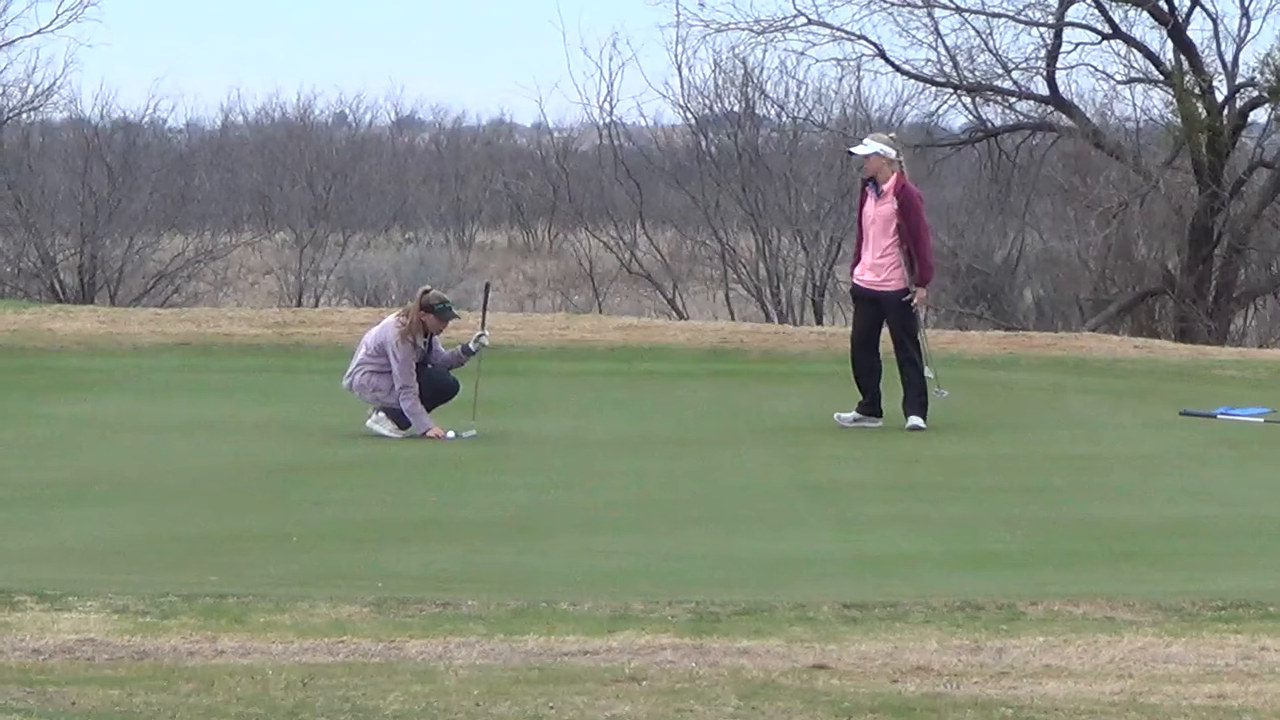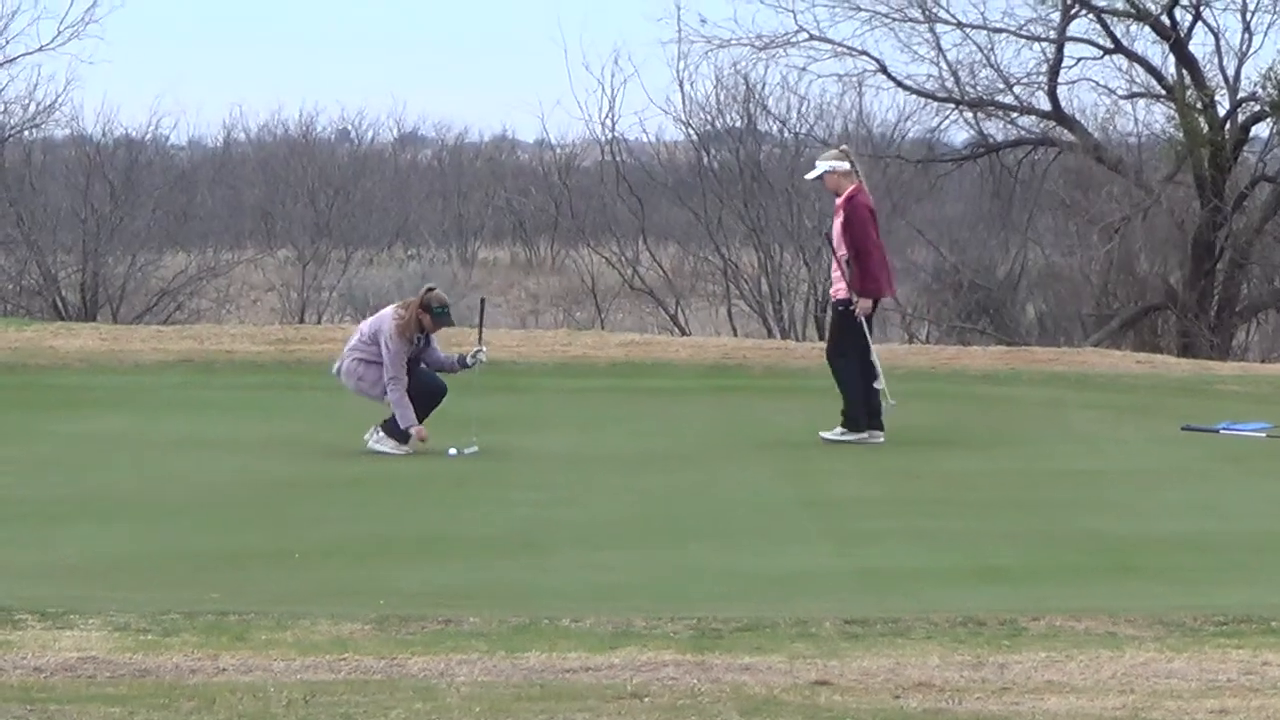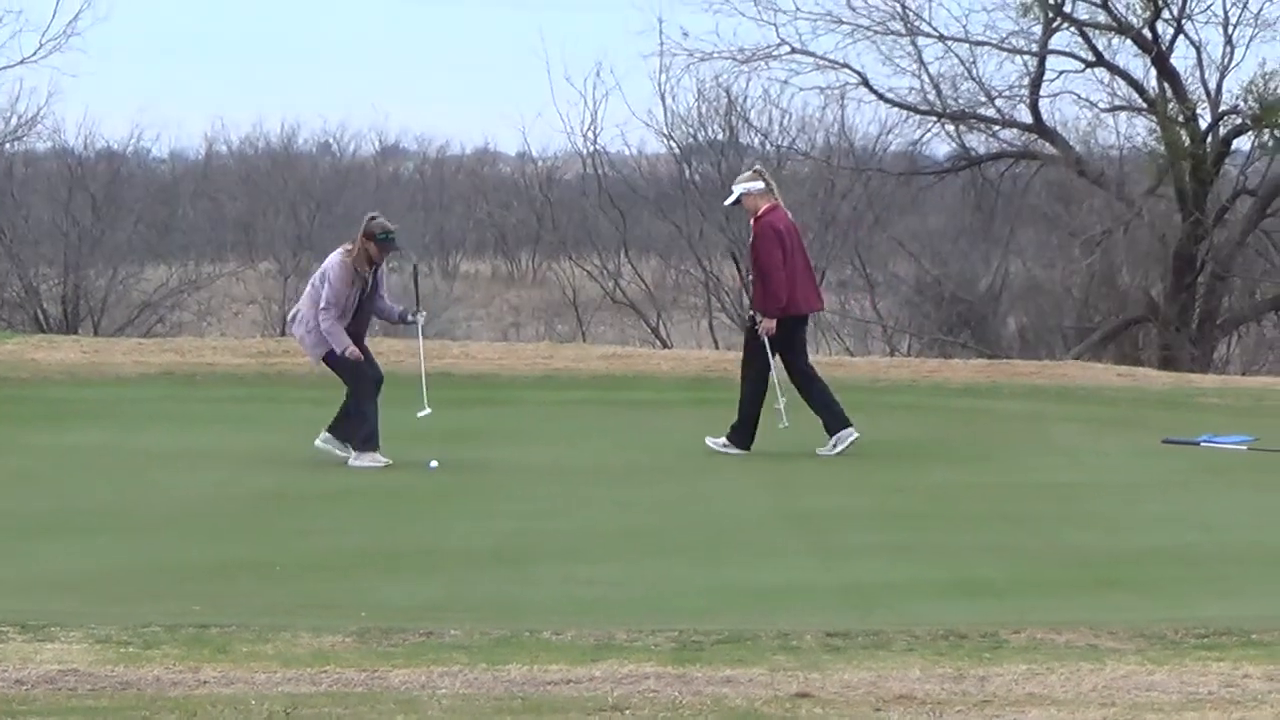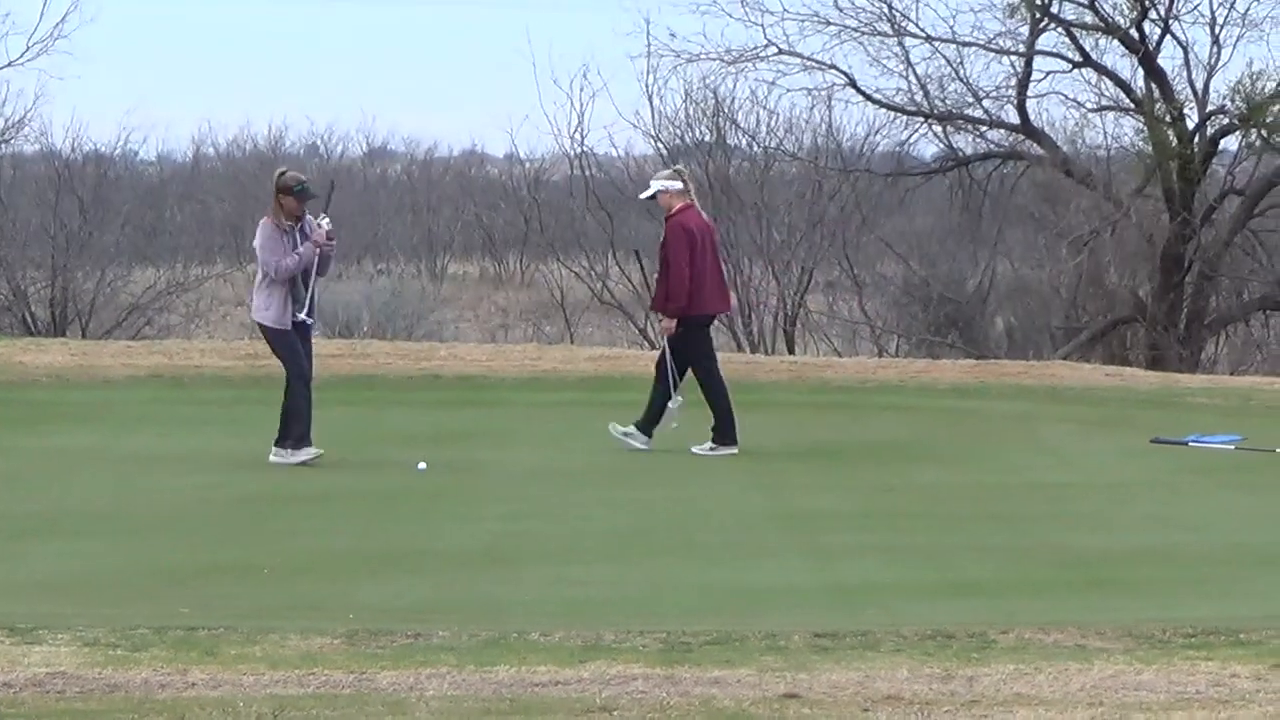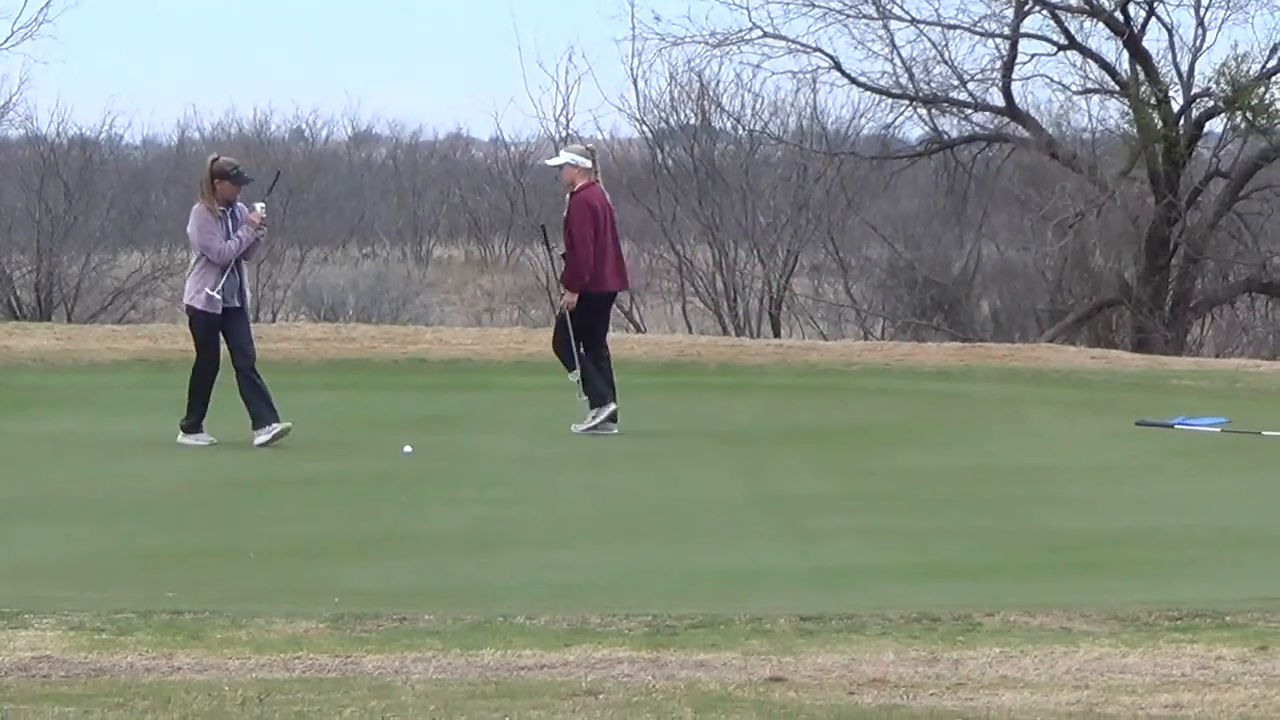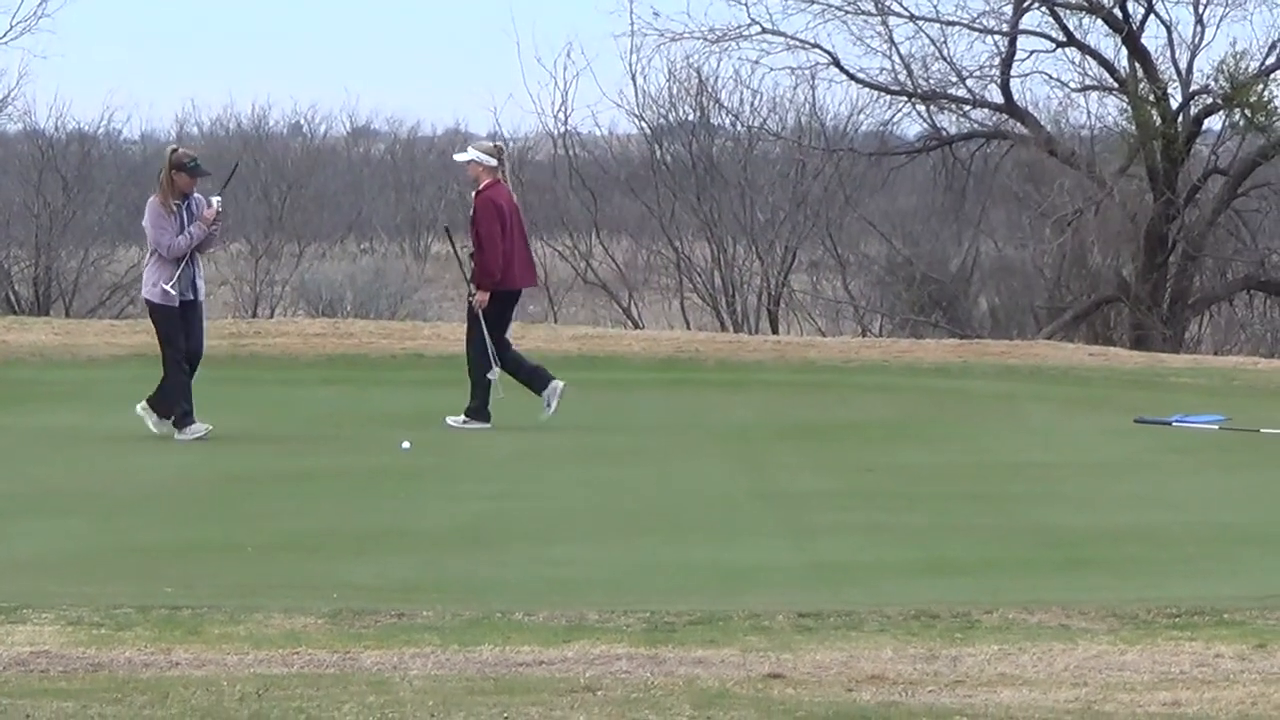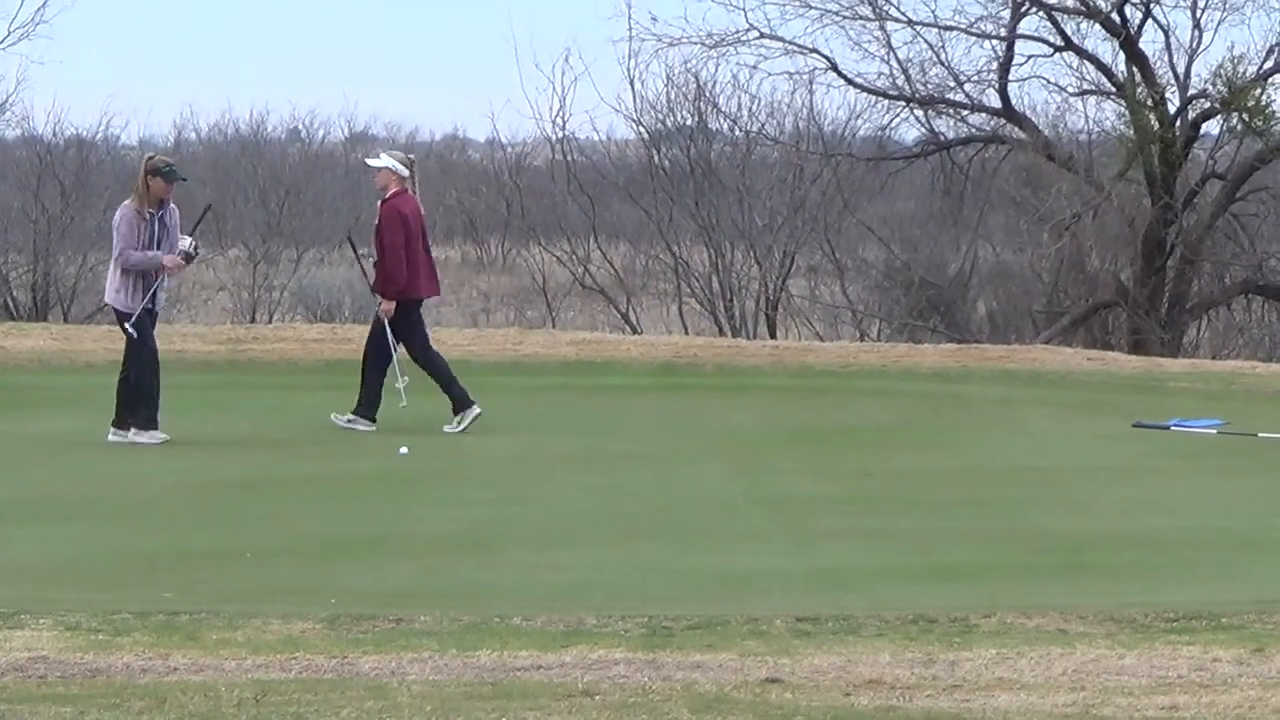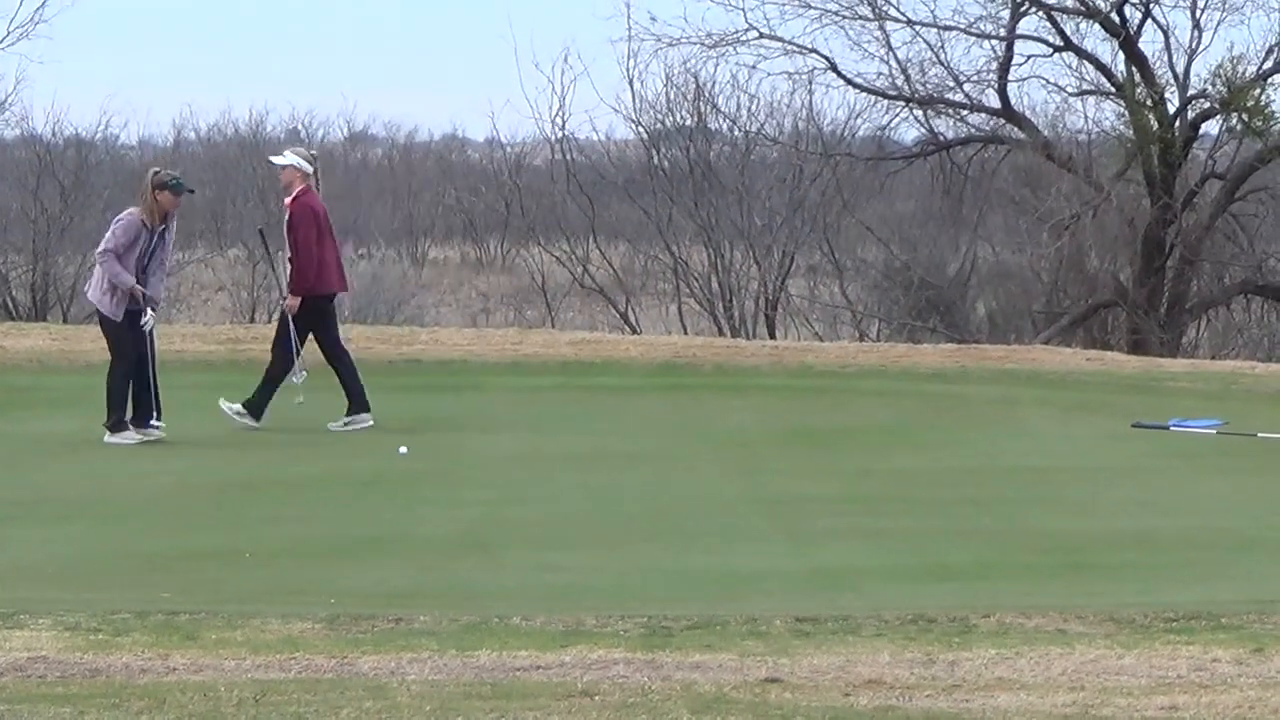
dt=0.4s
person 1, frame 1
left shoulder: (906, 193)
right shoulder: (867, 191)
left elbow: (921, 239)
left wrist: (922, 283)
right wrist: (855, 270)
left hip: (897, 285)
right hip: (866, 284)
left knee: (906, 348)
right knee: (861, 345)
left ankle: (916, 412)
right ankle: (869, 410)
person 1, frame 2
left shoulder: (857, 204)
right shoulder: (846, 203)
left elbow: (869, 251)
left wrist: (867, 293)
right wrist: (838, 287)
left hip: (857, 294)
right hip: (846, 291)
left knee: (839, 354)
right knee: (857, 355)
left ankle: (855, 422)
right ankle: (869, 425)
person 1, frame 3
left shoulder: (765, 225)
right shoulder: (782, 218)
left elbow: (772, 272)
left wrist: (769, 313)
left hip: (774, 312)
right hip: (796, 308)
left knee: (754, 371)
right knee: (800, 371)
left ankle: (739, 439)
right ankle: (841, 427)
person 1, frame 4
left shoulder: (678, 224)
right shoulder: (699, 218)
left elbow: (679, 272)
left wrist: (671, 313)
left hip: (691, 309)
right hip: (704, 305)
left knee: (705, 371)
right knee: (668, 367)
left ankle: (725, 438)
right ankle: (644, 430)
person 1, frame 5
left shoulder: (581, 200)
right shoulder: (597, 194)
left elbow: (582, 249)
left wrist: (573, 287)
left hip: (590, 285)
right hip: (606, 283)
left knee: (564, 344)
right knee: (595, 347)
left ankle: (602, 401)
right ankle: (605, 416)
person 1, frame 6
left shoulder: (486, 199)
right shoulder: (502, 193)
left elbow: (491, 247)
left wrist: (484, 286)
left hip: (497, 284)
right hip: (511, 280)
left knee: (480, 346)
right knee: (495, 345)
left ankle: (477, 414)
right ankle: (547, 384)
person 1, frame 7
left shoulder: (392, 207)
right shoulder: (408, 202)
left elbow: (394, 255)
left wrist: (389, 296)
left hip: (403, 291)
right hip: (412, 288)
left knee: (420, 351)
right knee: (377, 350)
left ankle: (464, 405)
right ankle: (364, 414)
person 1, frame 8
left shoulder: (302, 204)
right shoulder: (306, 201)
left elbow: (305, 252)
left wrist: (296, 292)
left hip: (311, 289)
right hip: (321, 287)
left knee: (284, 348)
right knee: (332, 348)
left ankle: (253, 410)
right ankle: (359, 410)
person 2, frame 1
right shoulder: (400, 335)
left elbow: (440, 360)
right elbow: (406, 390)
left wrist: (469, 349)
right wrist: (426, 426)
left knee: (448, 384)
right knee: (442, 385)
left ankle: (385, 410)
right ankle: (386, 417)
person 2, frame 2
right shoulder: (395, 328)
left elbow: (433, 358)
right elbow: (395, 382)
left wrist: (464, 360)
right wrist: (411, 425)
left hip: (381, 367)
right hip: (360, 367)
left knee: (436, 388)
right knee: (430, 388)
left ankle: (385, 431)
right ankle: (387, 436)
person 2, frame 3
left shoulder: (375, 264)
right shoulder: (342, 264)
left elbow: (379, 303)
right elbow: (327, 313)
left wrist: (404, 315)
right wrist: (345, 346)
left hip: (344, 327)
right hip: (317, 324)
left knee: (372, 377)
right knee: (361, 378)
left ankle: (335, 436)
right ankle: (363, 450)
person 2, frame 4
left shoulder: (308, 224)
right shoulder: (269, 227)
left elbow: (320, 270)
right elbow: (278, 268)
left wrist: (325, 245)
right wrist: (309, 247)
left hip: (300, 312)
right hip: (274, 313)
left knee: (301, 376)
right knee: (299, 373)
left ankle: (285, 446)
right ankle: (297, 445)
person 2, frame 5
left shoulder: (238, 211)
right shoulder: (201, 213)
left elbow: (246, 253)
right elbow: (221, 254)
left wrist: (258, 231)
right wrist: (247, 230)
left hip: (235, 297)
right hip: (206, 298)
left knee: (246, 360)
right knee: (208, 363)
left ankle: (264, 424)
right ankle: (190, 429)
person 2, frame 6
left shoulder: (198, 202)
right shoulder: (157, 206)
left elbow: (202, 247)
right elbow: (170, 248)
left wrist: (212, 226)
right wrist: (201, 226)
left hip: (191, 289)
right hip: (163, 291)
left knee: (194, 351)
right knee: (175, 356)
left ankle: (155, 406)
right ankle: (184, 422)
person 2, frame 7
left shoulder: (171, 212)
right shoulder: (129, 211)
left elbow: (169, 252)
right elbow: (123, 256)
left wrist: (179, 255)
right wrist: (161, 258)
left hip: (150, 295)
right hip: (127, 295)
left knee: (136, 359)
right knee: (146, 355)
left ankle: (123, 426)
right ankle: (143, 425)
person 2, frame 8
left shoulder: (168, 224)
right shoulder: (132, 219)
left elbow: (160, 266)
right elbow: (104, 254)
left wrist: (153, 301)
right wrist: (129, 284)
left hip: (138, 300)
right hip: (112, 297)
left knee: (146, 357)
right knee: (124, 359)
left ankle: (143, 422)
right ankle: (116, 428)
